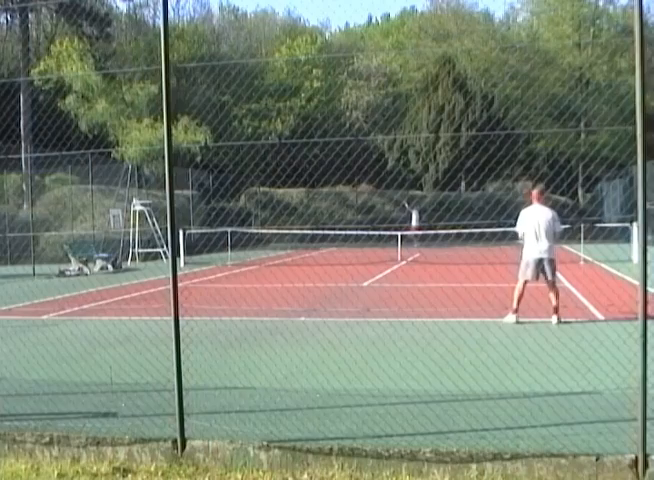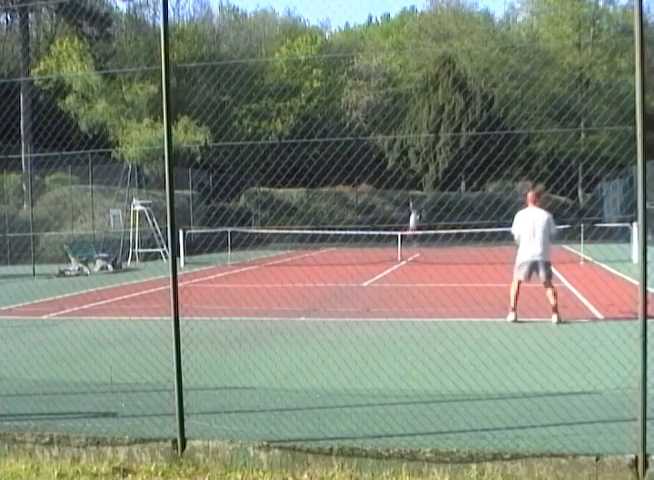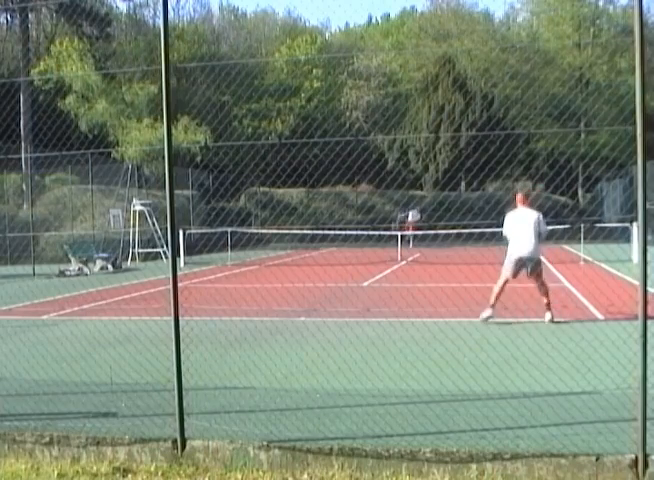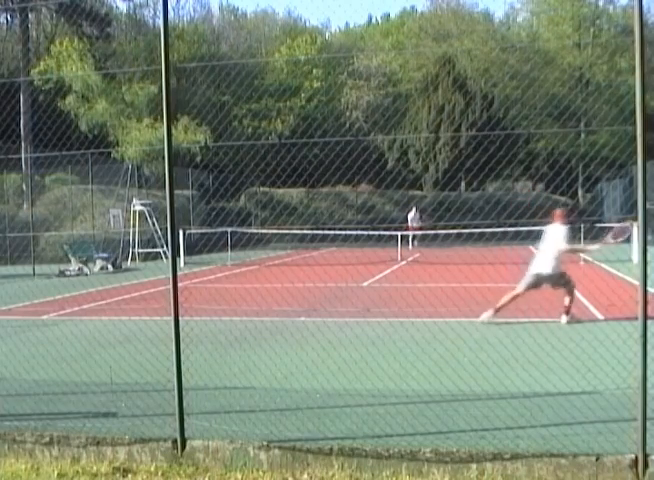
dt=0.4s
person 1, frame 1
left shoulder: (525, 213)
right shoulder: (551, 213)
left elbow: (521, 234)
right elbow: (556, 234)
left hip: (531, 253)
right hip: (548, 253)
left knee: (522, 282)
right knee: (551, 283)
left ankle: (514, 313)
right ankle: (555, 314)
person 1, frame 2
left shoulder: (520, 215)
right shoulder: (546, 215)
left elbow: (517, 236)
right elbow: (552, 235)
left hip: (525, 254)
right hip: (543, 255)
left knee: (516, 281)
right knee: (548, 284)
left ankle: (513, 312)
right ankle: (555, 313)
person 1, frame 3
left shoulder: (510, 215)
right shoulder: (537, 215)
left elbow: (507, 235)
right elbow: (543, 235)
left hip: (515, 252)
right hip: (532, 253)
left knee: (502, 281)
right knee: (540, 281)
left ankle: (490, 309)
right ankle: (548, 311)
person 1, frame 4
left shoulder: (549, 228)
right shoulder: (563, 229)
right elbow: (563, 248)
right wrist: (586, 248)
left hip: (537, 267)
right hip: (552, 269)
left knee: (517, 292)
right knee: (569, 287)
left ankle: (493, 311)
right ankle: (566, 315)
